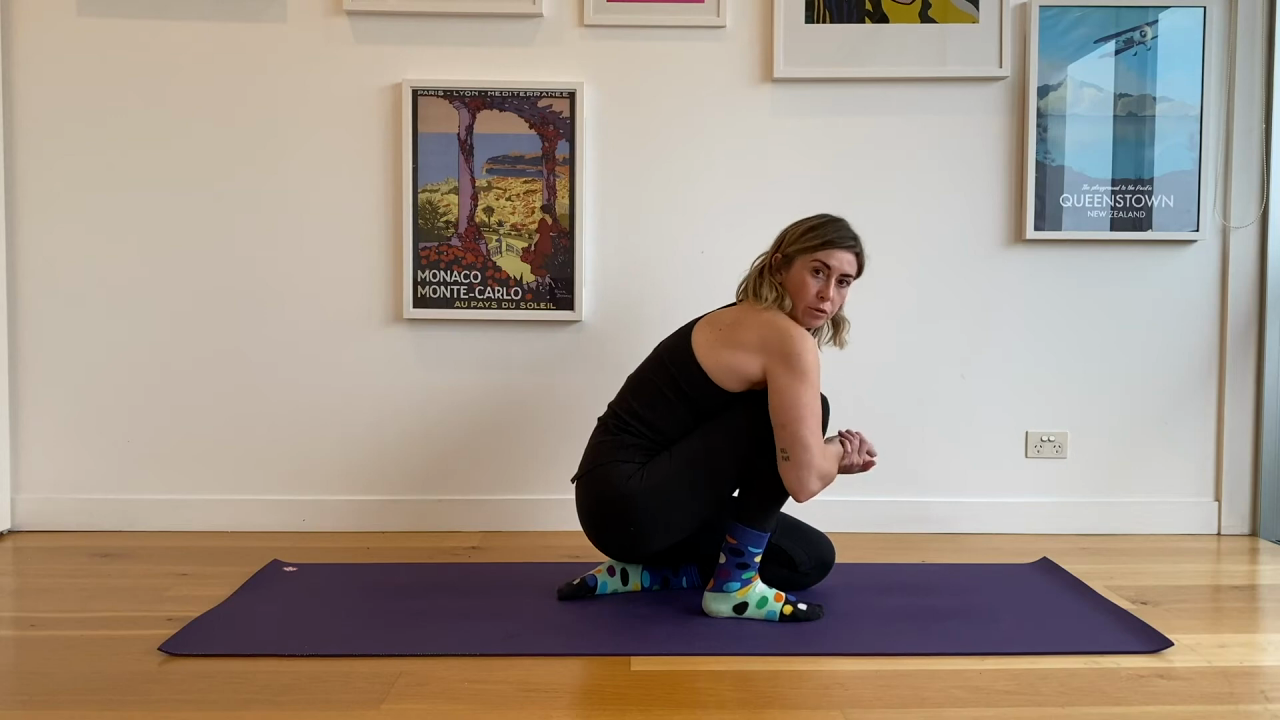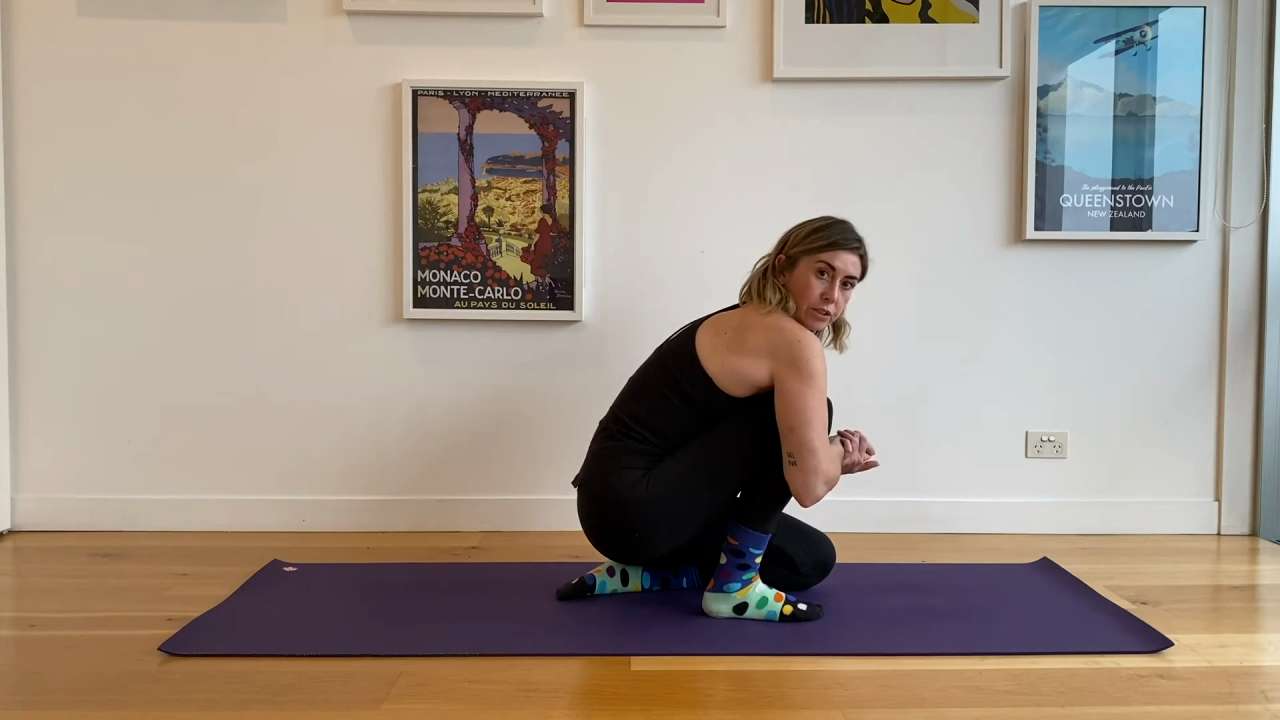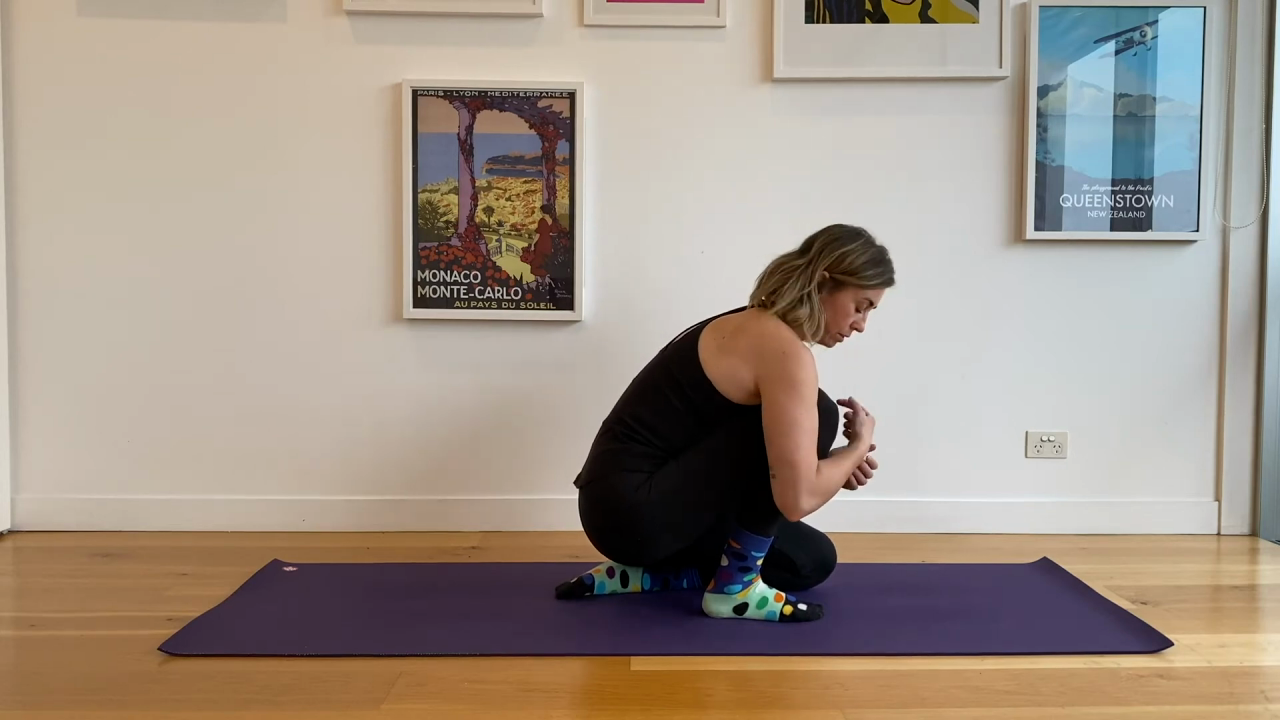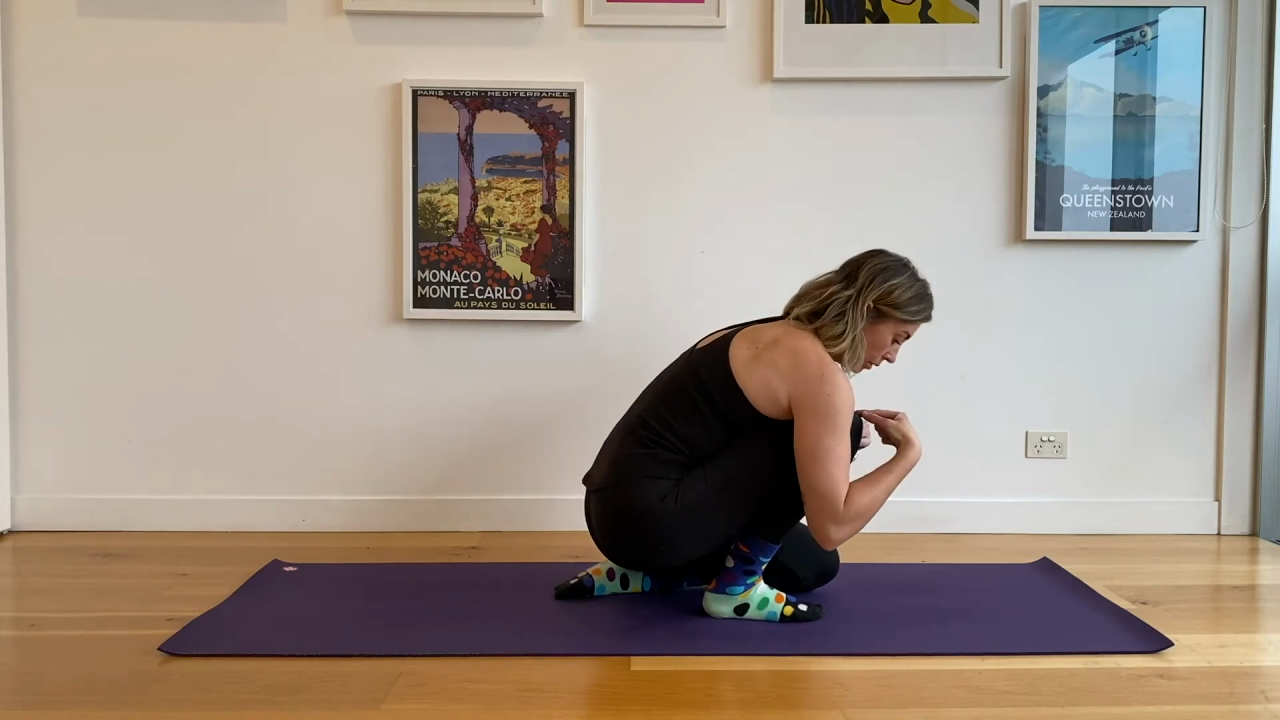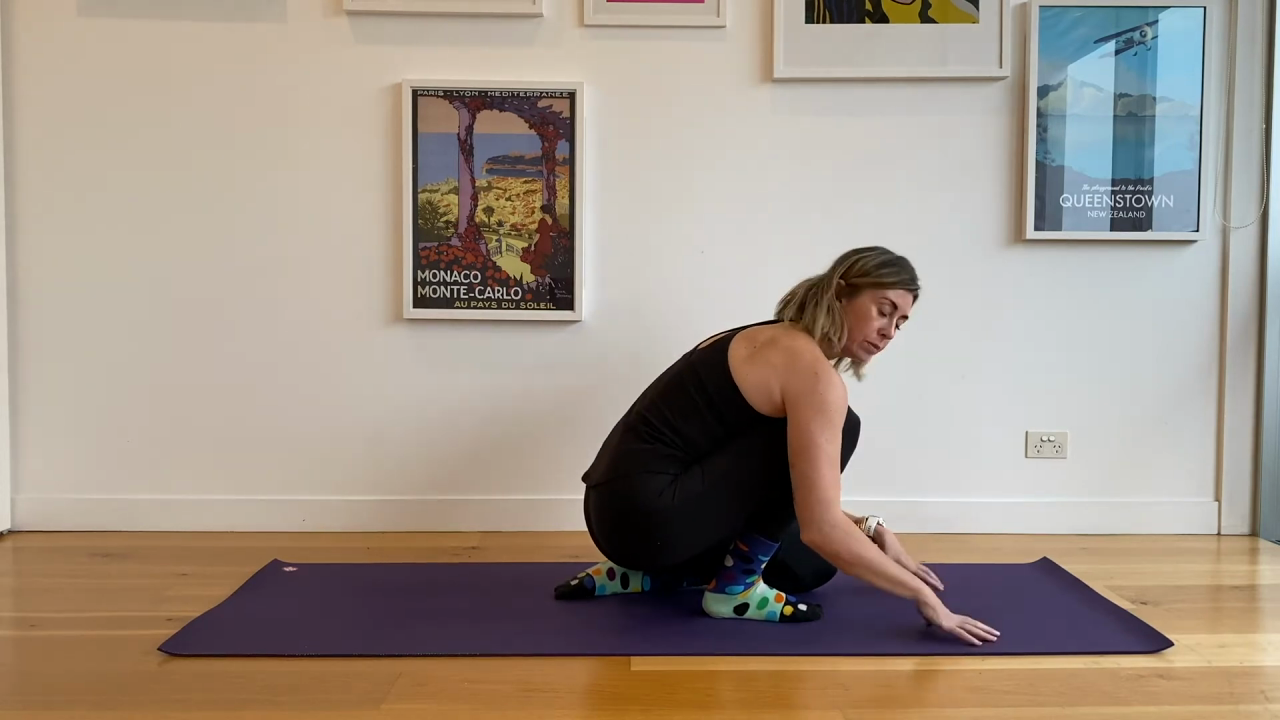
dt=1s
person 1, frame 1
left shoulder: (750, 323)
right shoulder: (787, 339)
right elbow: (804, 480)
left wrist: (832, 455)
right wrist: (837, 451)
left hip: (639, 496)
right hip: (627, 501)
left knee: (811, 559)
right knee: (789, 417)
left ankle: (638, 575)
right ankle: (734, 585)
person 1, frame 2
left shoulder: (750, 324)
right shoulder: (794, 342)
right elbow: (809, 485)
left wrist: (835, 455)
right wrist: (840, 450)
left hip: (633, 498)
right hip: (631, 505)
left knee: (811, 559)
right knee: (794, 419)
left ankle: (638, 575)
right ankle: (734, 586)
person 1, frame 3
left shoulder: (755, 328)
right shoulder: (784, 350)
right elbow: (797, 498)
left wrist: (841, 463)
right wrist: (859, 445)
left hip: (633, 500)
right hip: (633, 509)
left knee: (812, 560)
right knee: (814, 413)
left ankle: (638, 576)
right ankle: (735, 585)
person 1, frame 4
left shoulder: (775, 337)
right shoulder: (819, 373)
right elbow: (831, 525)
left wrist: (838, 442)
right wrist: (909, 453)
right hip: (648, 517)
left knee: (814, 566)
left ankle: (641, 575)
right ankle: (736, 586)
person 1, frame 5
left shoulder: (776, 343)
right shoulder: (813, 372)
right elbow: (820, 529)
left wrist: (870, 530)
right wrist: (925, 598)
left hip: (628, 504)
right hip: (646, 514)
left knee: (809, 567)
right knee: (837, 429)
left ankle: (641, 575)
right ankle: (734, 586)
